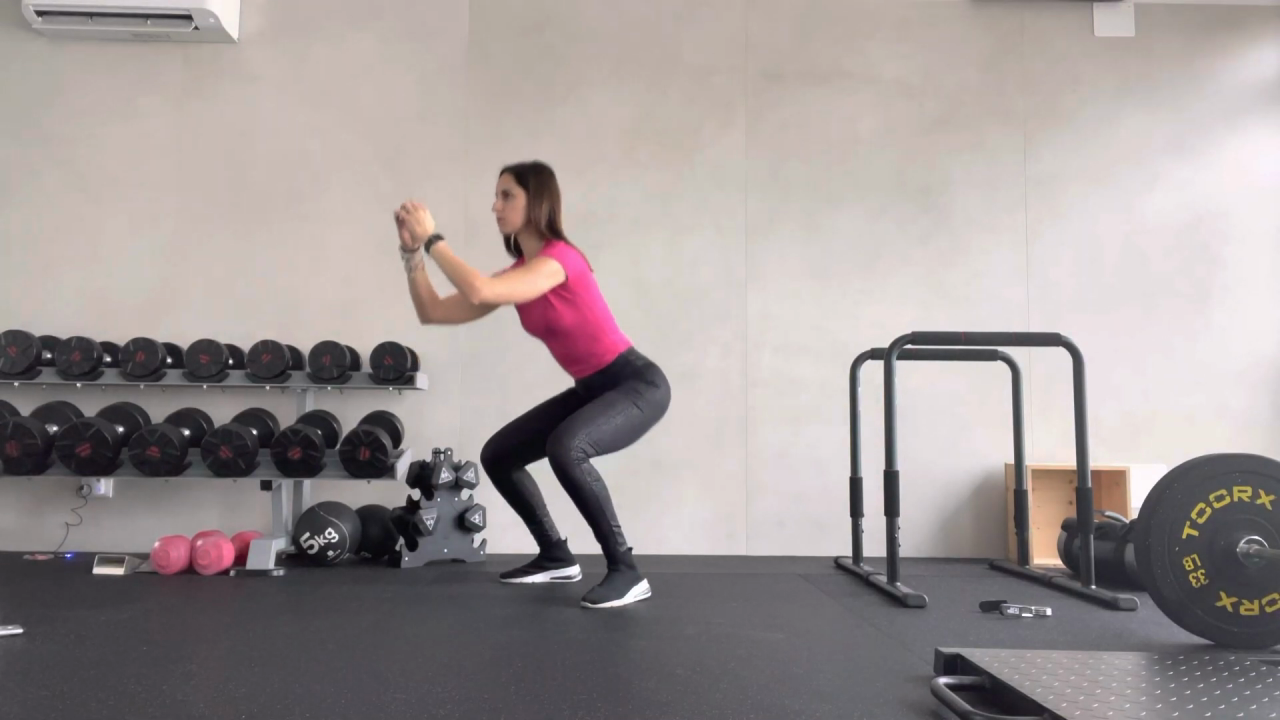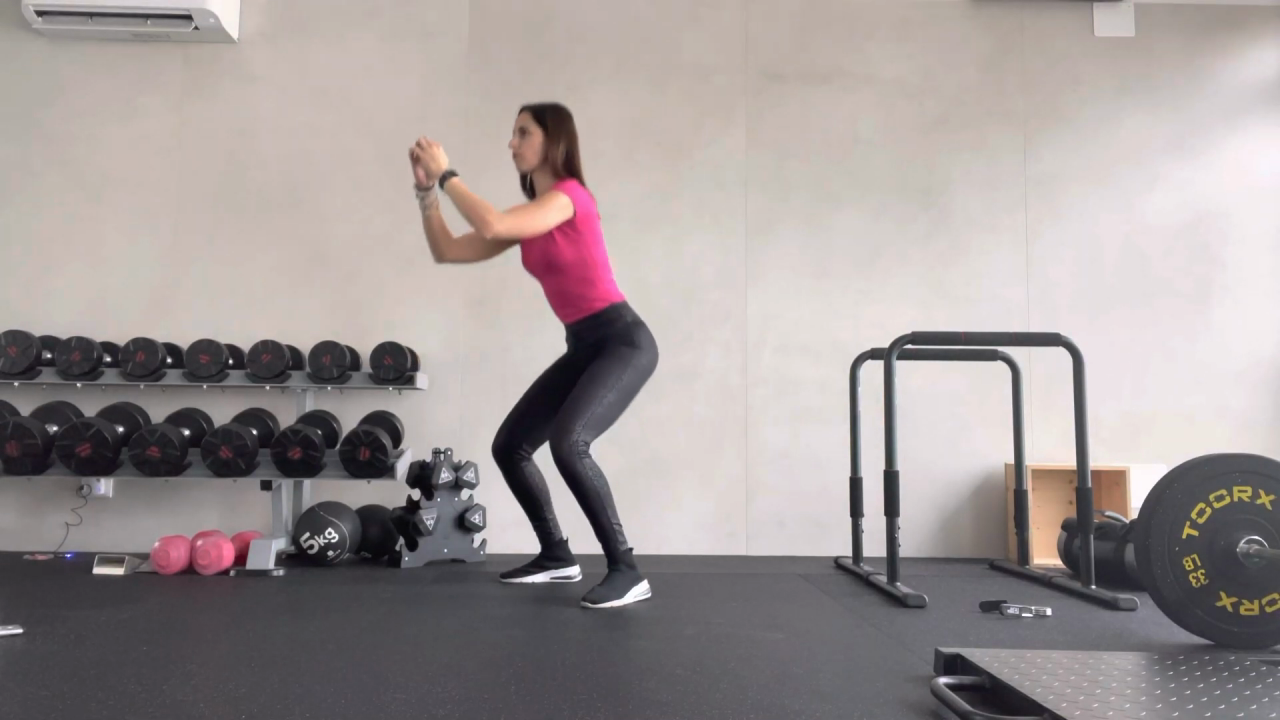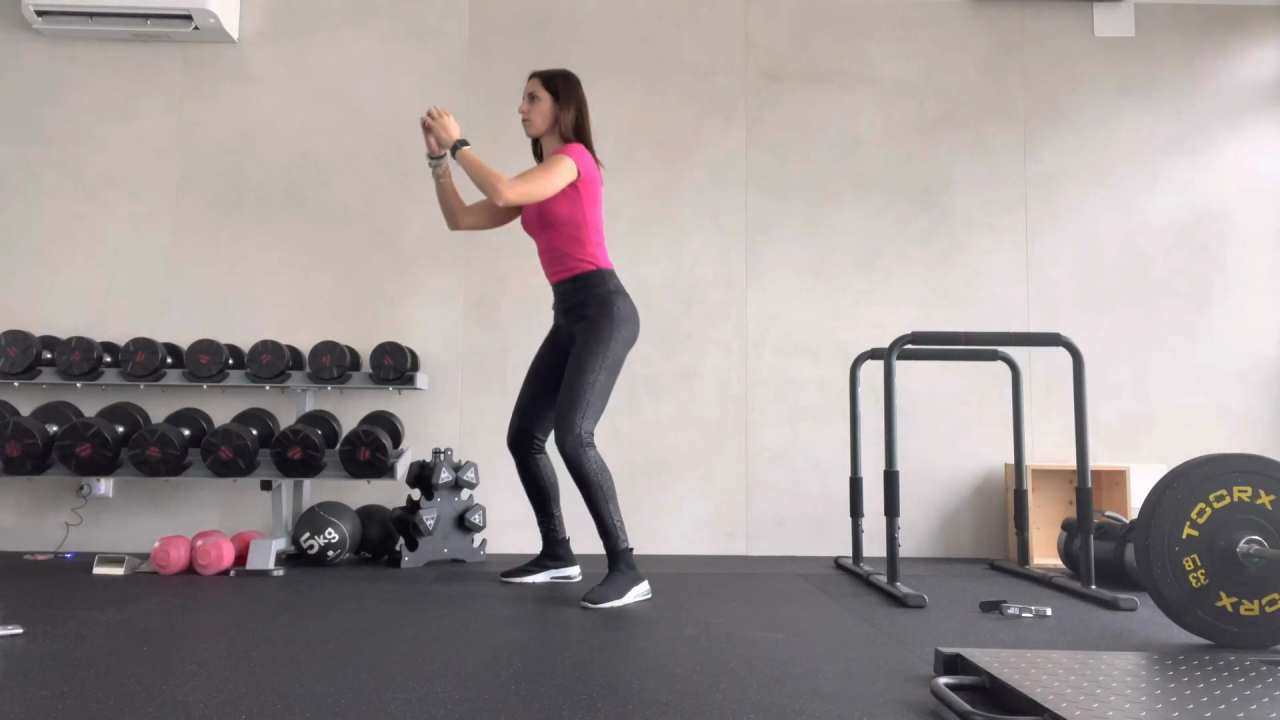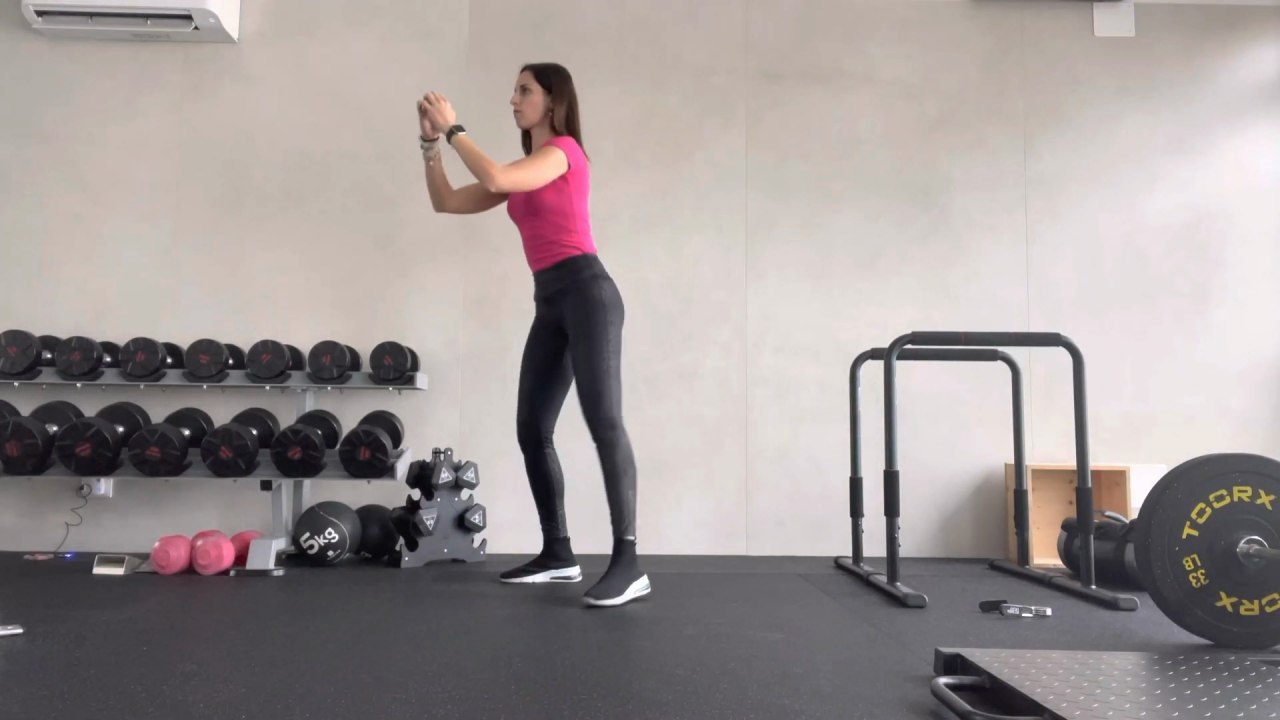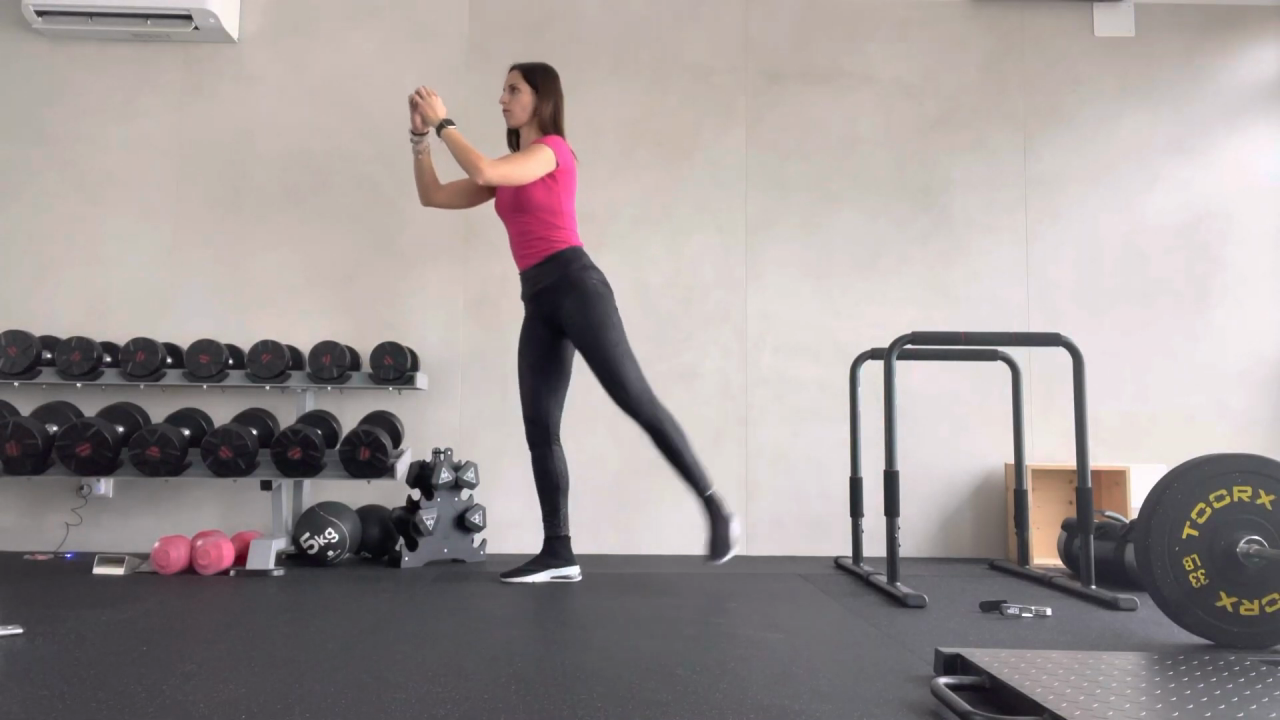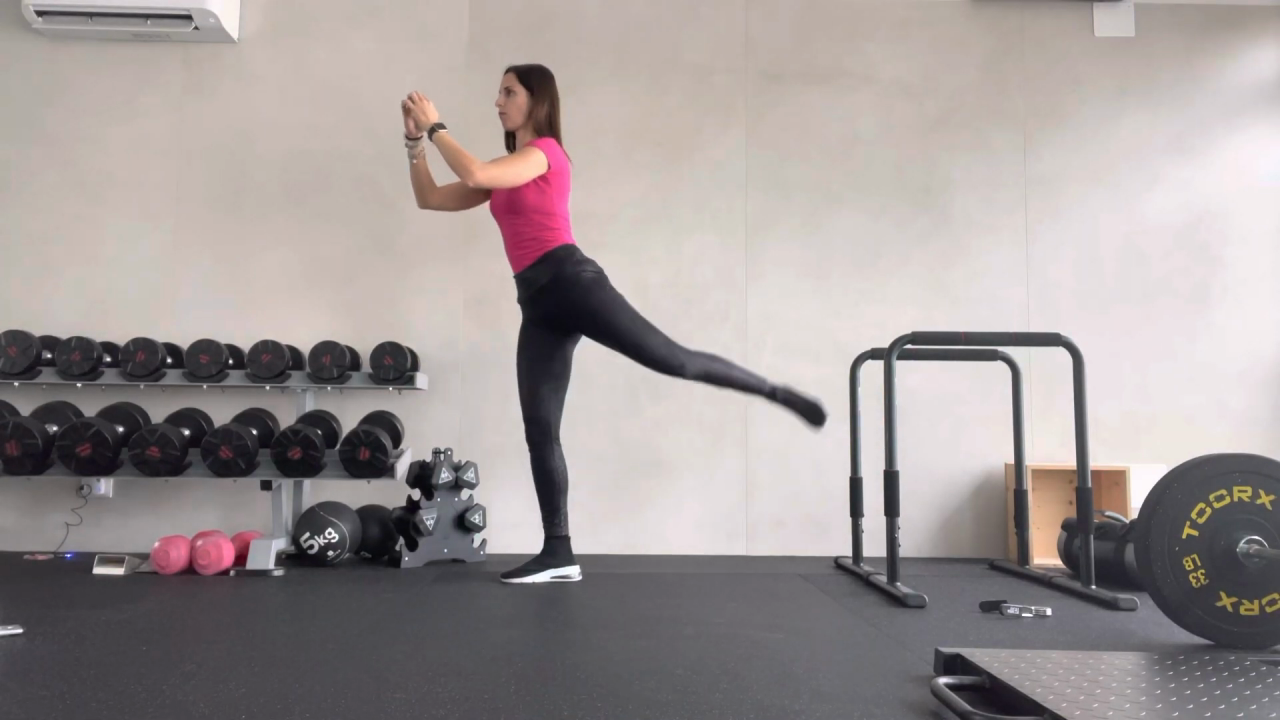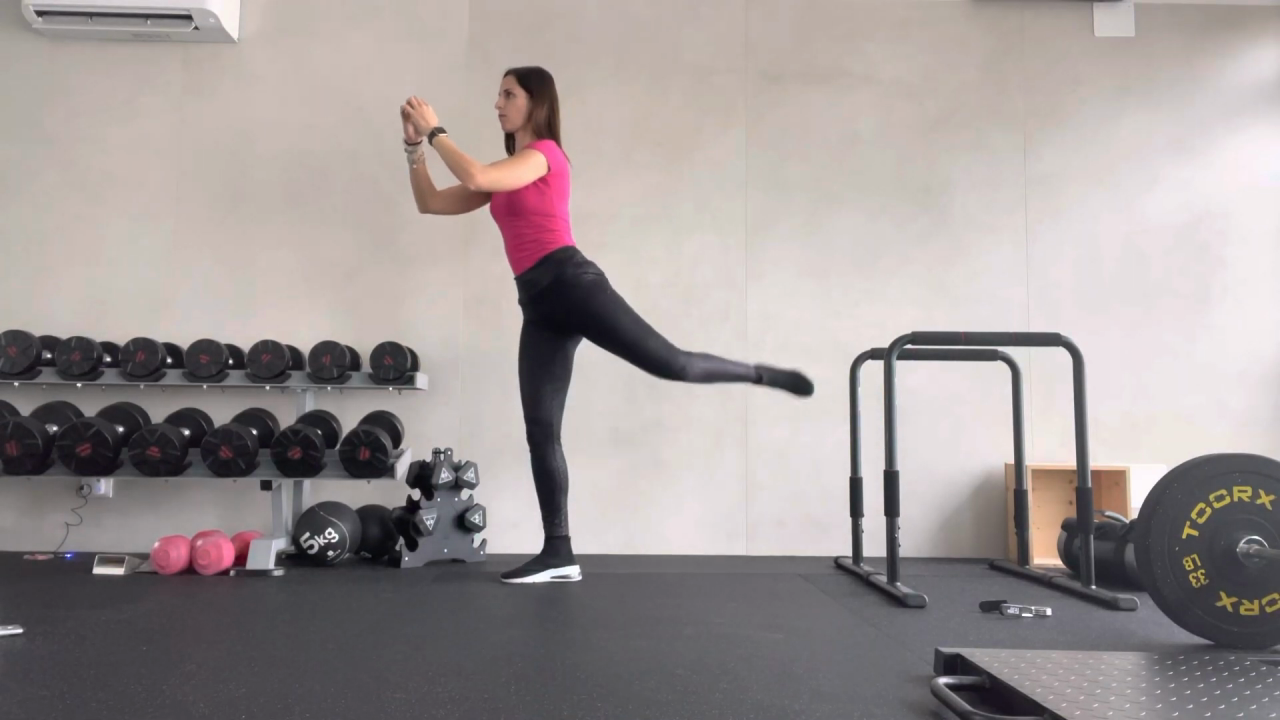
dt=0.2s
person 1, frame 1
left shoulder: (560, 257)
right shoulder: (520, 273)
left elbow: (480, 293)
right elbow: (432, 312)
left wrist: (434, 236)
right wrist: (413, 252)
left hip: (637, 384)
right hip: (593, 388)
left knee: (565, 448)
right knee: (498, 455)
left ankle: (626, 570)
right ankle: (556, 554)
person 1, frame 2
left shoulder: (569, 194)
right shoulder: (531, 215)
left elbow: (492, 226)
right elbow: (446, 251)
left wrist: (447, 173)
right wrist: (427, 190)
left hip: (622, 340)
right hip: (583, 345)
left knee: (568, 442)
right knee: (508, 447)
left ankle: (626, 570)
right ankle: (556, 555)
person 1, frame 3
left shoulder: (574, 158)
right shoulder: (538, 178)
left elbow: (502, 192)
right elbow: (460, 218)
left wrist: (458, 143)
right wrist: (438, 158)
left hip: (601, 305)
right hip: (569, 313)
left knee: (572, 435)
right knee: (523, 438)
left ankle: (626, 570)
right ankle: (558, 554)
person 1, frame 4
left shoulder: (563, 150)
right shoulder: (524, 168)
left elbow: (493, 178)
right elbow: (445, 201)
left wrist: (453, 130)
right wrist: (429, 142)
left hip: (585, 291)
right hip: (551, 300)
left knee: (601, 418)
right knee: (532, 431)
left ankle: (628, 562)
right ankle: (558, 554)
person 1, frame 5
left shoulder: (553, 150)
right shoulder: (505, 166)
left elbow: (484, 173)
right elbow: (434, 196)
left wrist: (444, 124)
right wrist: (423, 137)
left hip: (577, 285)
right hip: (538, 300)
left knee: (633, 397)
right knee: (540, 430)
left ankle: (716, 509)
right ankle: (557, 554)
person 1, frame 6
left shoulder: (544, 152)
right shoulder: (507, 170)
left elbow: (473, 175)
right elbow: (430, 198)
left wrist: (436, 126)
right wrist: (415, 139)
left hip: (571, 281)
right hip: (538, 303)
left knee: (672, 360)
right knee: (539, 430)
left ankle: (778, 392)
right ankle: (558, 553)
person 1, frame 7
left shoulder: (544, 154)
right shoulder: (506, 170)
left elbow: (475, 178)
right elbow: (431, 202)
left wrist: (435, 131)
right wrist: (414, 143)
left hip: (572, 282)
right hip: (539, 304)
left knee: (666, 360)
right knee: (540, 429)
left ankle: (767, 375)
right ankle: (558, 553)
